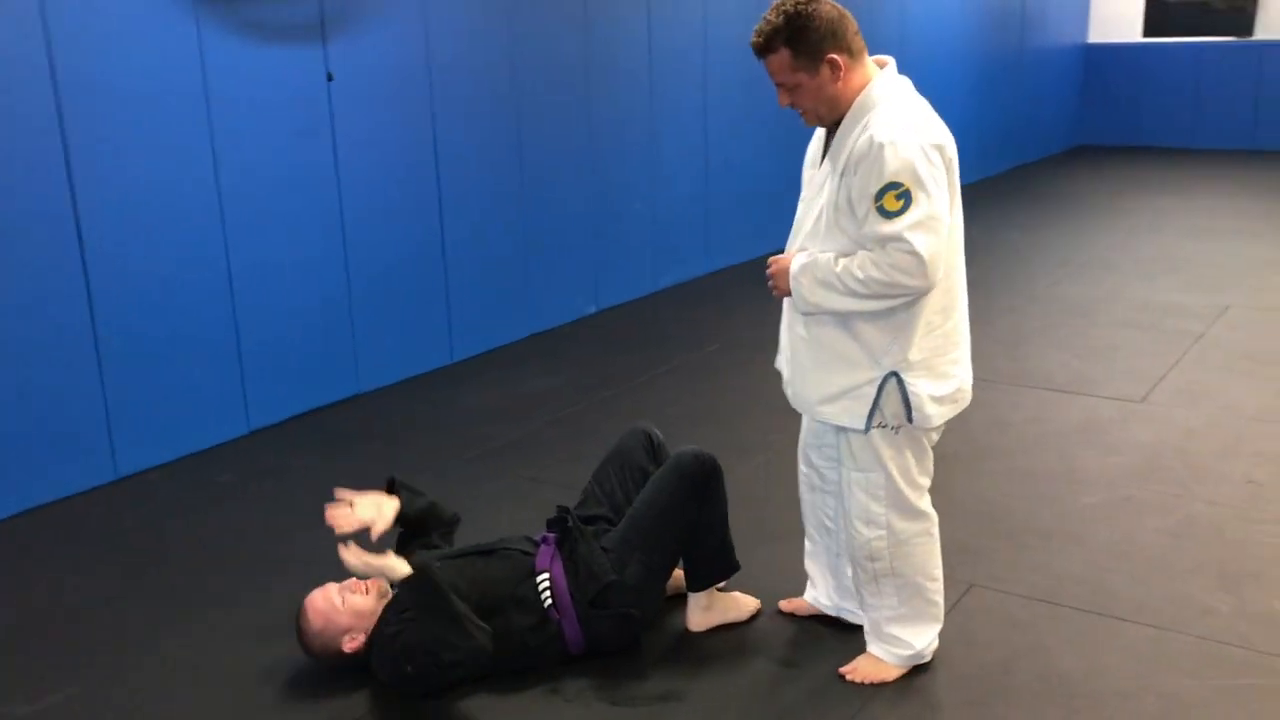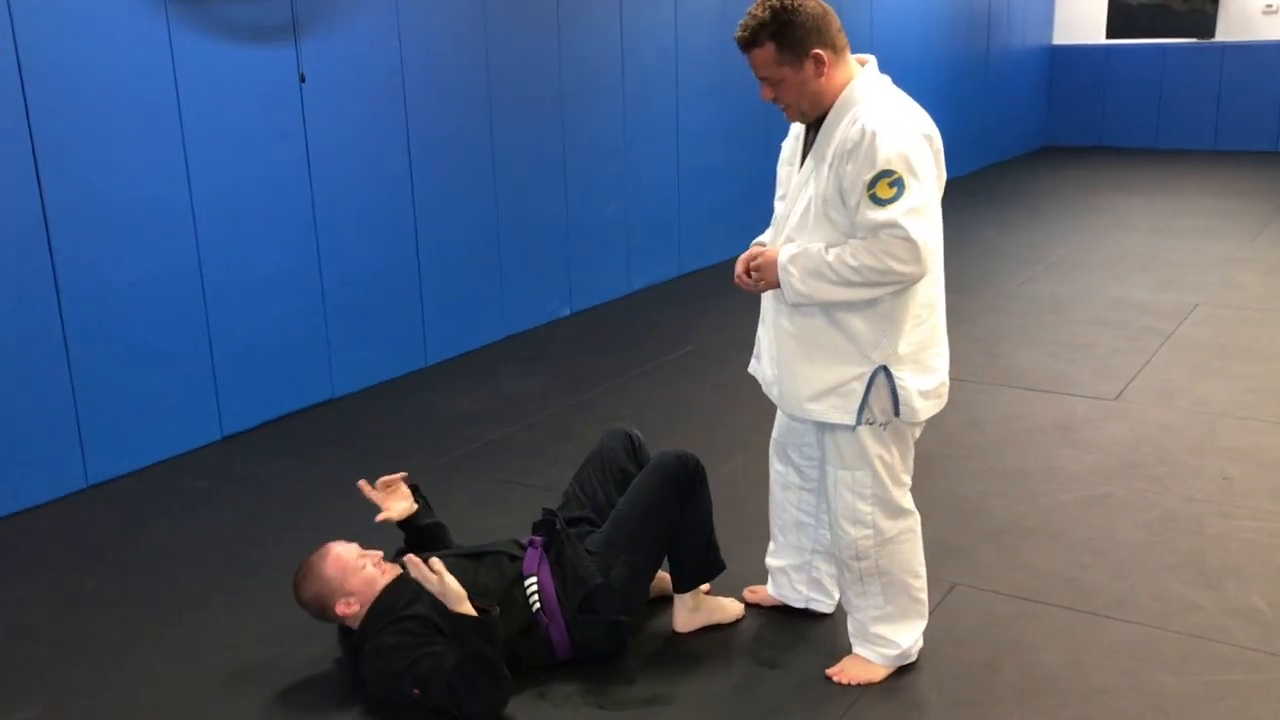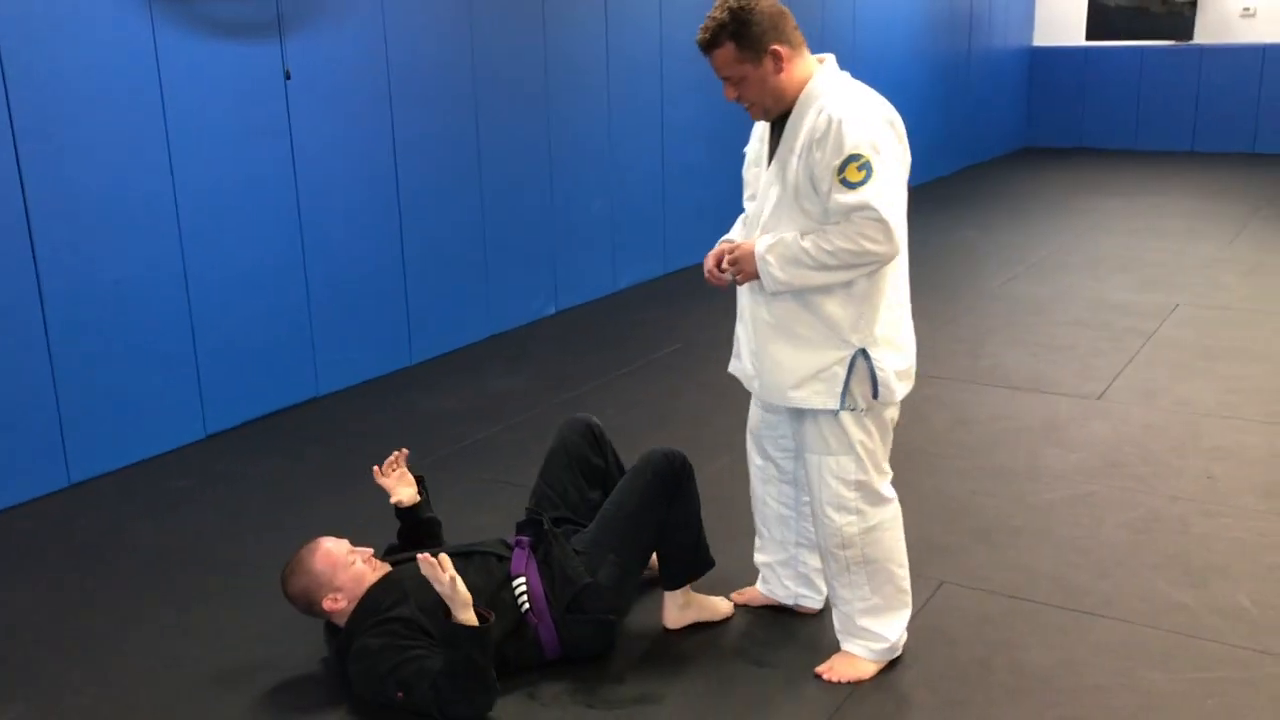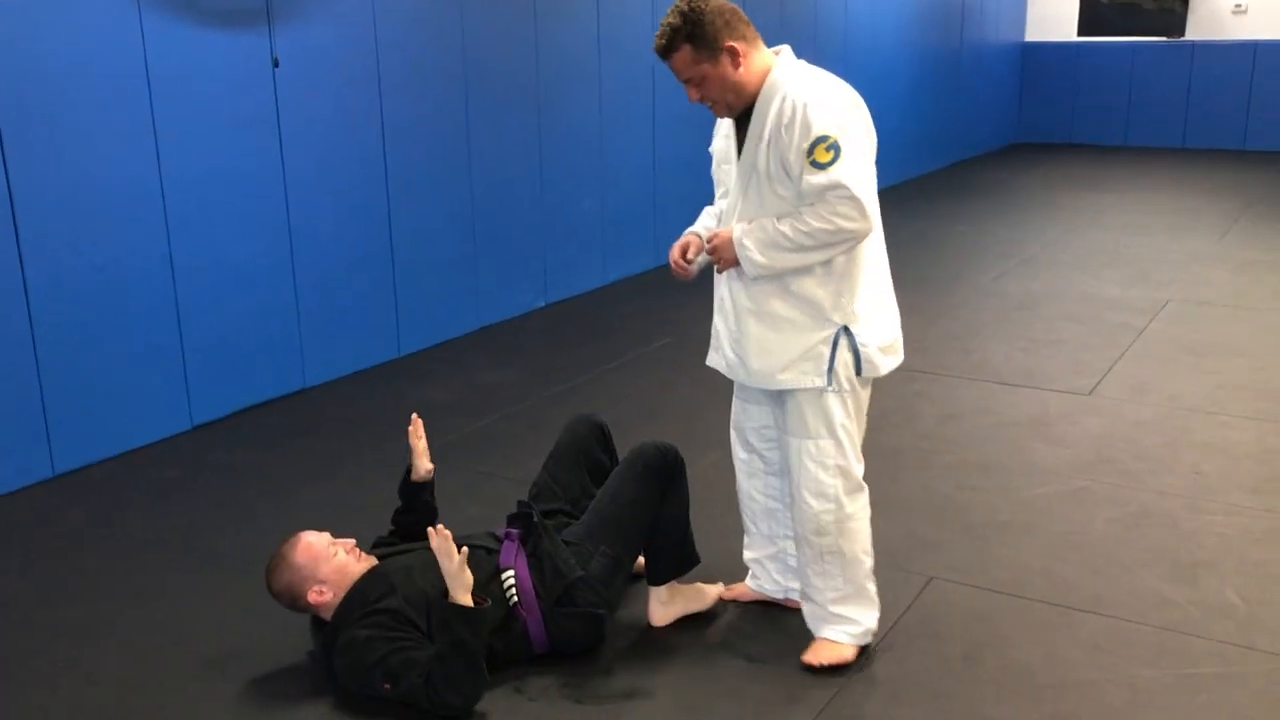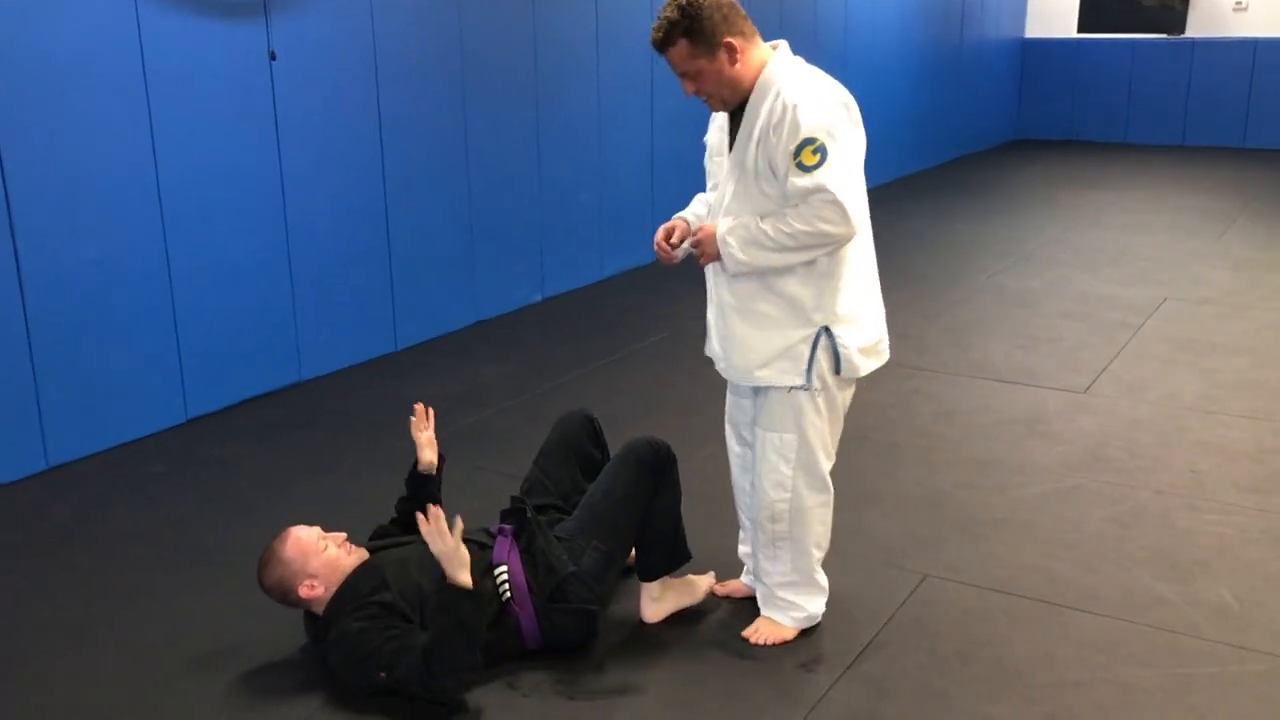
dt=0.3s
person 1, frame 1
left shoulder: (896, 139)
right shoulder: (850, 116)
left elbow: (908, 265)
left wrist: (804, 277)
right wrist: (801, 262)
left hip: (886, 366)
right hip: (843, 354)
left knee: (884, 508)
right knee: (826, 476)
left ankle: (904, 638)
right ankle: (840, 595)
person 1, frame 2
left shoulder: (886, 131)
right shoulder: (815, 119)
left elbow: (901, 253)
left wrist: (791, 269)
right wrist: (767, 247)
left hip: (867, 362)
right hip: (813, 350)
left knee: (867, 507)
right knee: (798, 470)
left ankle: (888, 639)
right ankle: (802, 583)
person 1, frame 3
left shoulder: (852, 119)
right shoulder: (777, 118)
left elbow: (873, 234)
left wrist: (767, 260)
right wrist: (736, 242)
left hip: (841, 348)
right hip: (785, 339)
left knee: (848, 495)
right knee: (776, 465)
left ankle: (875, 633)
right ankle: (791, 582)
person 1, frame 4
left shoulder: (815, 104)
right shoulder: (735, 114)
left elbow: (847, 212)
left wrist: (746, 245)
right wrist: (704, 236)
left hip: (823, 333)
right hip: (762, 327)
left knee: (823, 484)
right knee: (760, 459)
left ankle: (845, 621)
right ankle: (776, 577)
person 1, frame 5
left shoulder: (808, 105)
right shoulder: (732, 107)
left elbow: (831, 217)
left wrist: (729, 243)
right wrist: (691, 223)
left hip: (808, 330)
right hip: (754, 322)
left knee: (789, 473)
right knee: (751, 456)
left ankle: (792, 602)
right ankle: (765, 573)
person 2, frame 1
left shoulder: (391, 592)
right shoulder: (397, 652)
left elbow: (437, 521)
right elbow: (469, 645)
left wrist: (389, 505)
right wrist: (399, 574)
left hip: (563, 553)
right hip: (598, 601)
left knee: (643, 442)
right knee: (695, 469)
left ankle: (668, 571)
right ankle: (706, 601)
person 2, frame 2
left shoulder: (377, 601)
right shoulder: (389, 656)
left elbow: (438, 555)
left wrist: (412, 514)
right wrist: (460, 606)
left hip: (547, 557)
right hip: (582, 602)
left knee: (623, 444)
right knee: (678, 468)
left ankle: (653, 573)
right ankle: (691, 604)
person 2, frame 3
left shoulder: (369, 595)
right shoulder: (377, 657)
left elbow: (426, 555)
left wrist: (410, 504)
right wrist: (462, 609)
left hip: (534, 553)
right hip: (571, 601)
left knee: (581, 432)
right knee: (665, 467)
left ankle: (639, 546)
right ankle: (680, 600)
person 2, frame 4
left shoulder: (360, 581)
right shoulder: (363, 649)
left elbow: (410, 537)
left wrist: (420, 475)
right wrist: (461, 593)
left hip: (524, 548)
right hip: (562, 594)
left knee: (587, 430)
right knee: (657, 459)
left ankle: (627, 551)
right ankle: (665, 594)
person 2, frame 5
left shoulder: (356, 571)
right shoulder: (356, 641)
left elbow: (410, 530)
right elbow: (448, 677)
left wrist: (426, 467)
right wrist: (459, 578)
left hip: (517, 542)
right hip: (554, 591)
left knee: (577, 426)
right knee: (647, 456)
left ankle: (621, 544)
right ankle: (657, 589)
